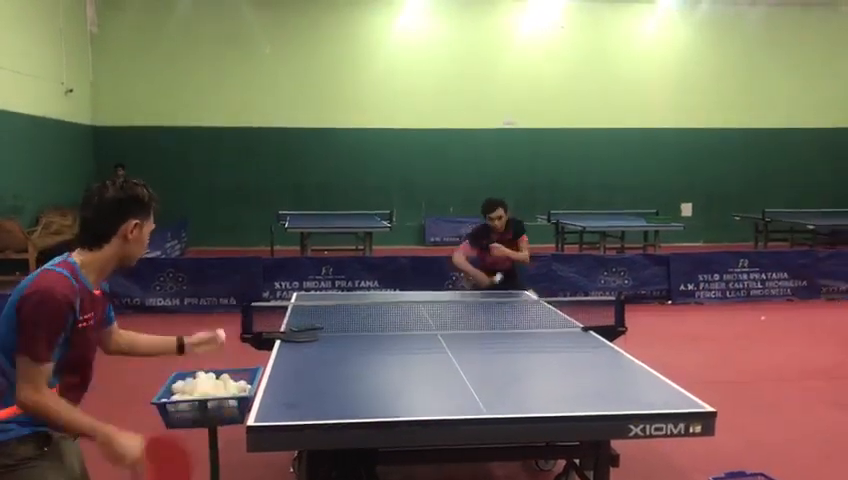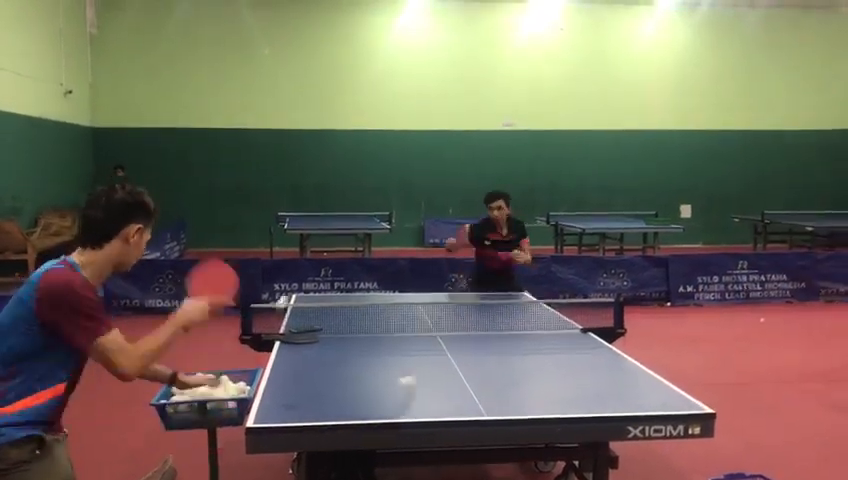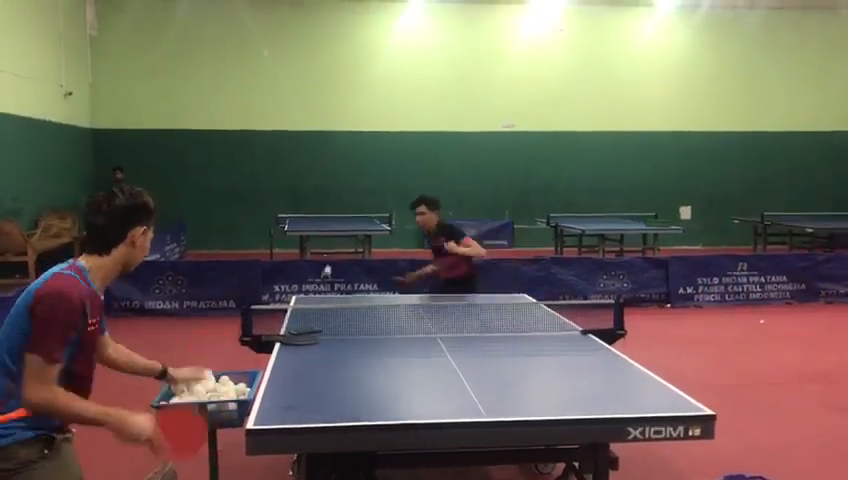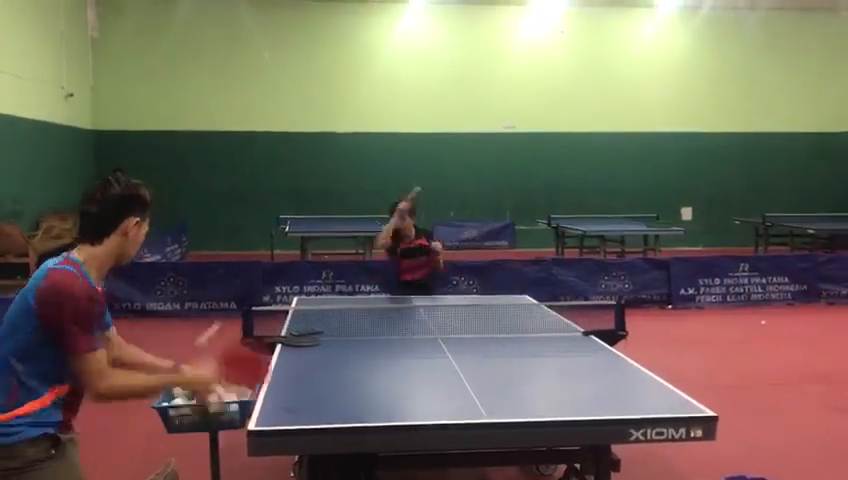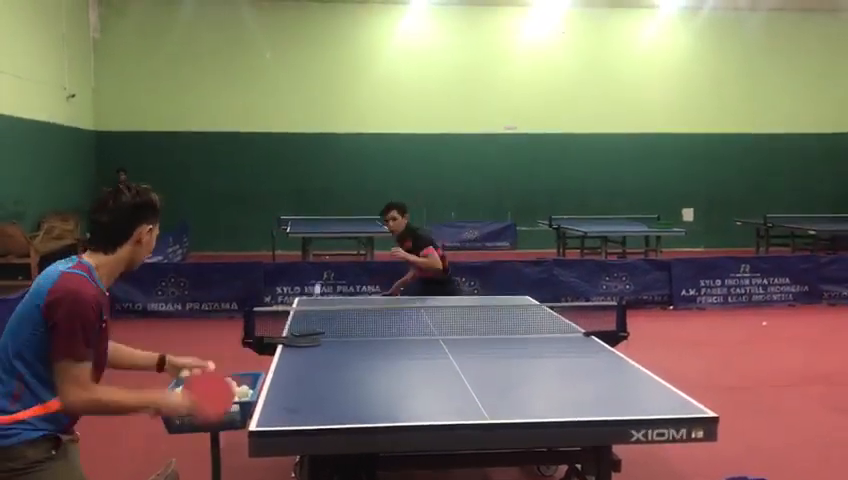
dt=0.3s
person 1, frame 1
left shoulder: (93, 284)
right shoulder: (53, 292)
left elbow: (112, 339)
right elbow: (31, 395)
left wrist: (183, 343)
right wrist: (108, 437)
left hip: (52, 433)
person 1, frame 2
left shoulder: (80, 281)
right shoulder: (65, 286)
left elbow: (118, 351)
right elbow: (126, 365)
left wrist: (174, 377)
right wrist: (180, 320)
left hip: (35, 433)
person 1, frame 3
left shoulder: (89, 288)
right shoulder: (65, 295)
left elbow: (103, 349)
right elbow: (35, 394)
left wrist: (166, 372)
right wrist: (120, 421)
left hip: (43, 436)
person 1, frame 4
left shoulder: (84, 282)
right shoulder: (67, 287)
left elbow: (114, 349)
right elbow: (101, 384)
left wrist: (179, 369)
right wrist: (181, 379)
left hip: (44, 433)
right hip: (27, 440)
person 1, frame 5
left shoulder: (79, 275)
right shoulder: (77, 293)
left elbow: (96, 350)
right elbow: (75, 395)
left wrist: (163, 362)
right wrist: (155, 400)
left hip: (39, 434)
right hip: (28, 441)
